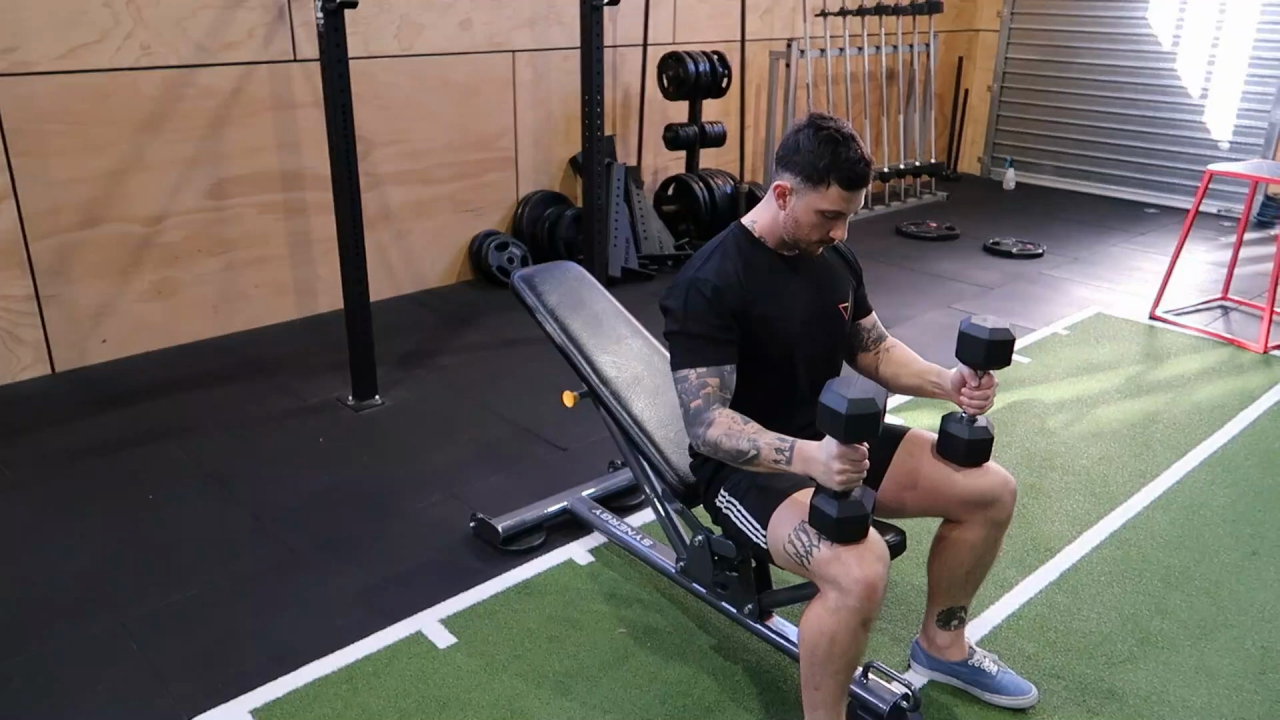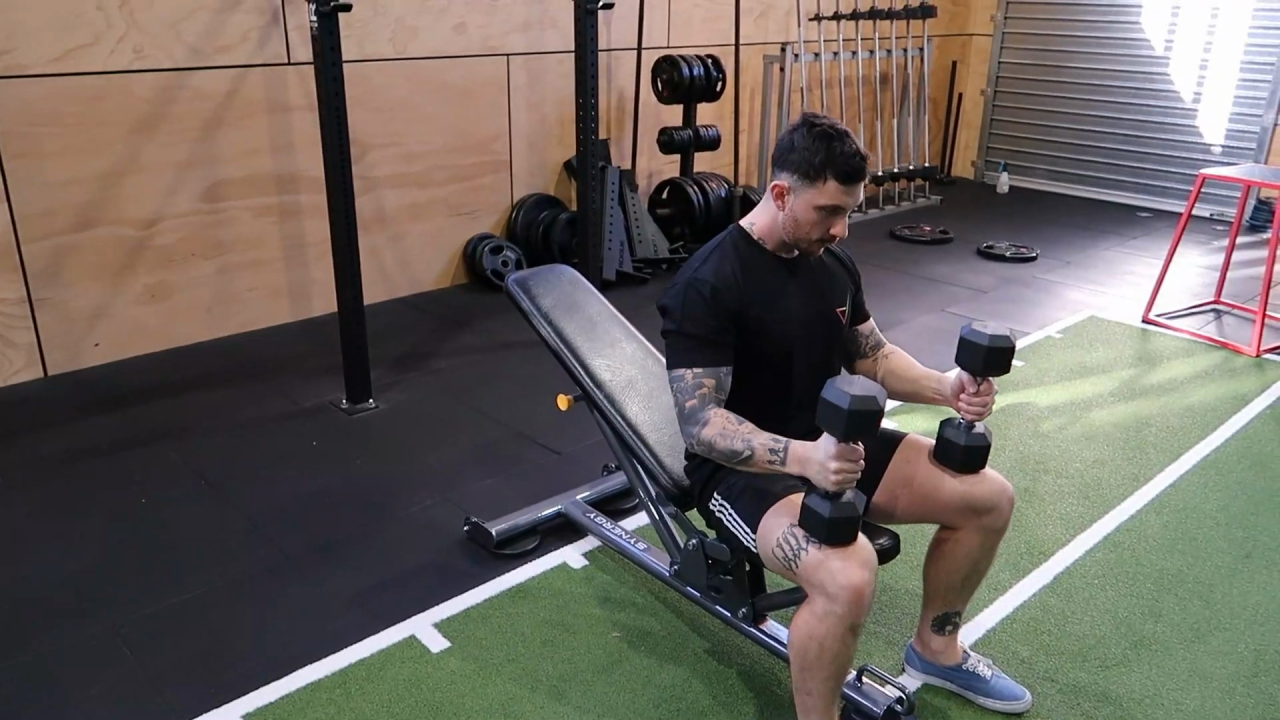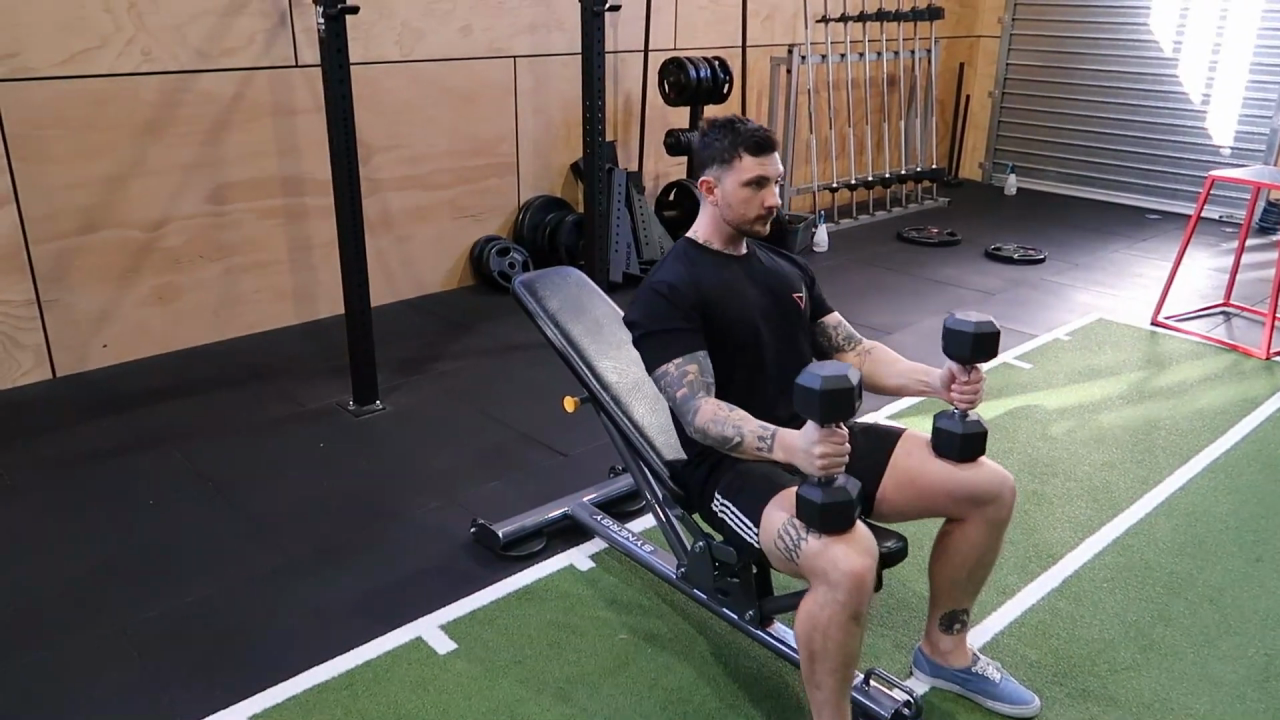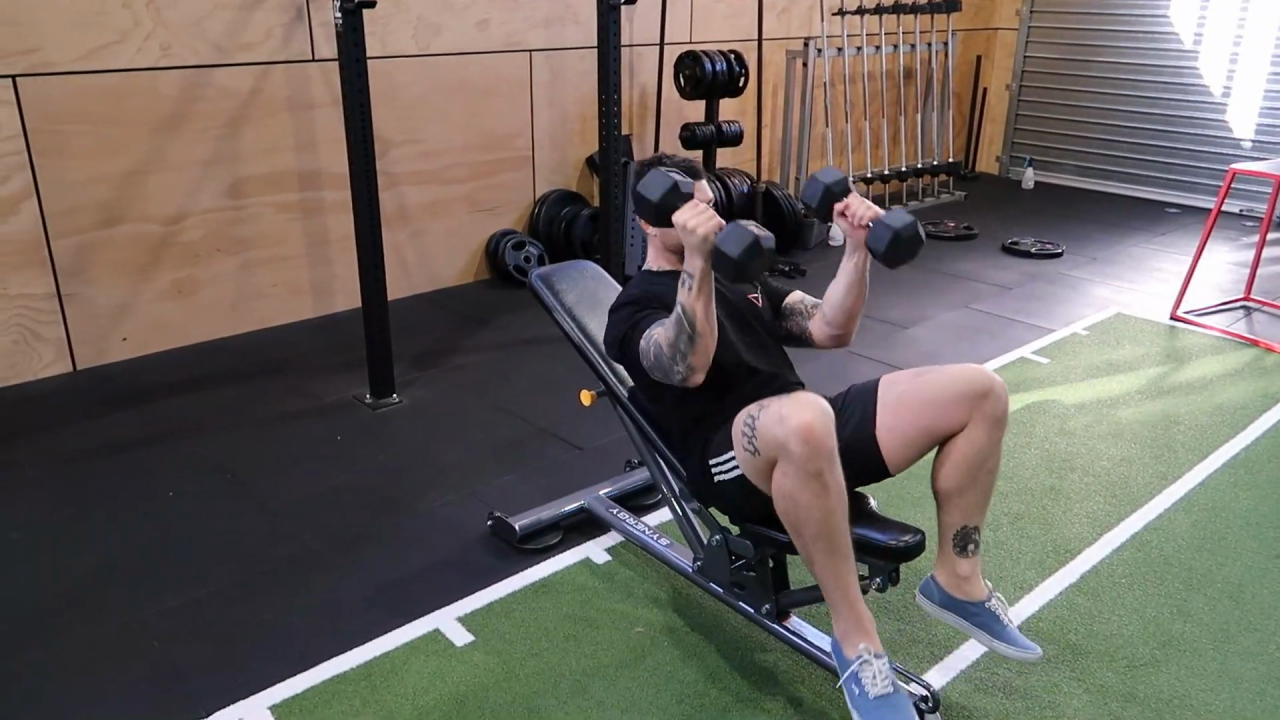
dt=0.5s
person 1, frame 1
left shoulder: (834, 260)
right shoulder: (712, 283)
left elbow: (875, 351)
right elbow: (706, 422)
left wrist: (945, 381)
right wrist: (808, 457)
left hip: (830, 441)
right hip: (747, 465)
left knee: (990, 491)
right knee: (859, 570)
left ankle: (942, 644)
person 1, frame 2
left shoulder: (830, 266)
right shoulder: (709, 284)
left elbow: (873, 358)
right elbow: (700, 424)
left wrist: (946, 387)
right wrist: (802, 459)
left hip: (826, 447)
right hip: (743, 470)
left knee: (988, 497)
right knee: (847, 578)
left ankle: (936, 648)
person 1, frame 3
left shoulder: (784, 266)
right shoulder: (669, 290)
left elbow: (853, 353)
right elbow: (696, 411)
left wrist: (935, 381)
right wrist: (789, 444)
left hip: (821, 442)
right hip: (739, 467)
left knee: (990, 490)
right knee: (849, 564)
left ankle: (945, 650)
person 1, frame 4
left shoulder: (744, 281)
right shoulder: (631, 312)
left elbow: (830, 329)
right elbow: (688, 368)
left wrist: (856, 248)
right wrist: (696, 261)
left hip: (808, 420)
right hip: (732, 450)
left knee: (979, 391)
right knee: (806, 425)
left ankle: (958, 581)
right ankle: (858, 644)
